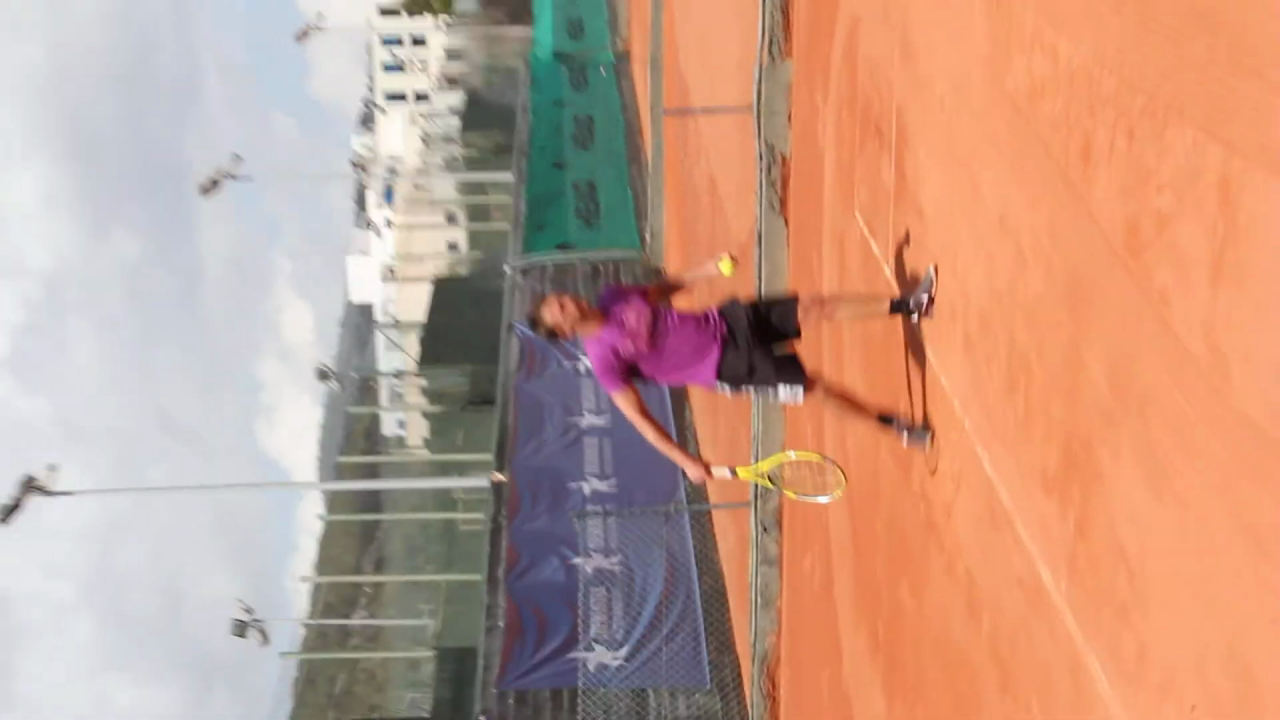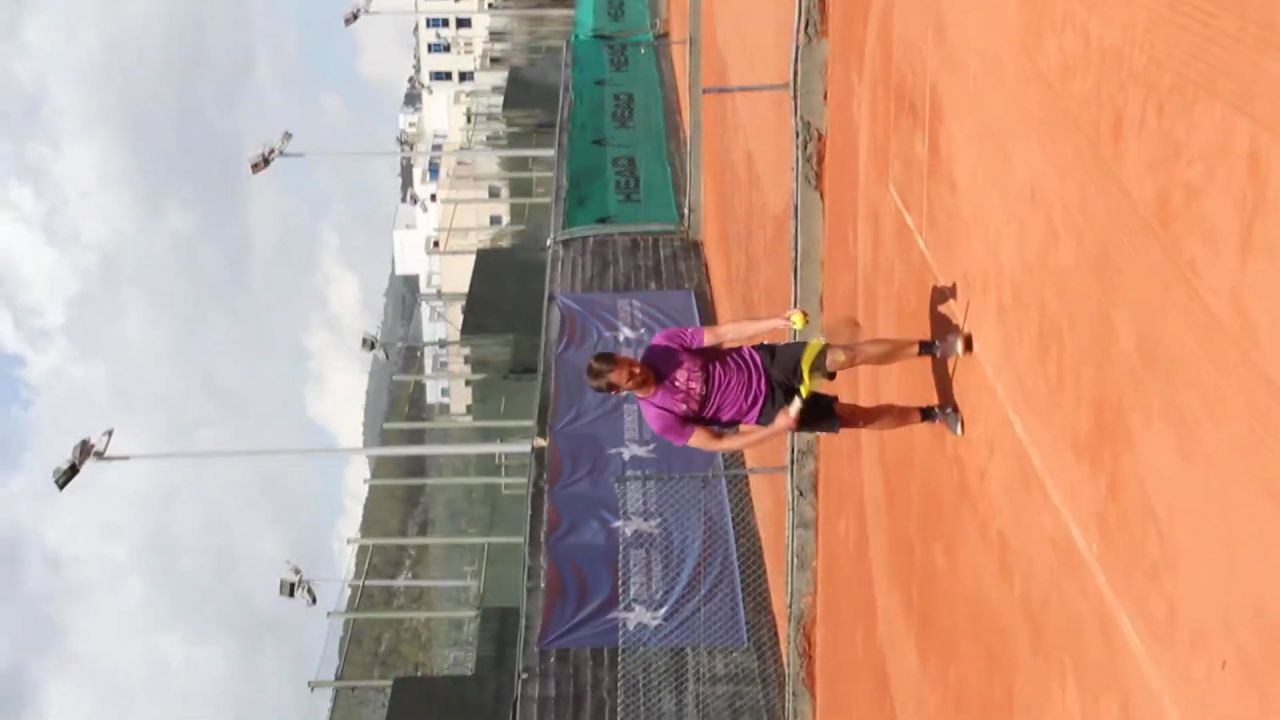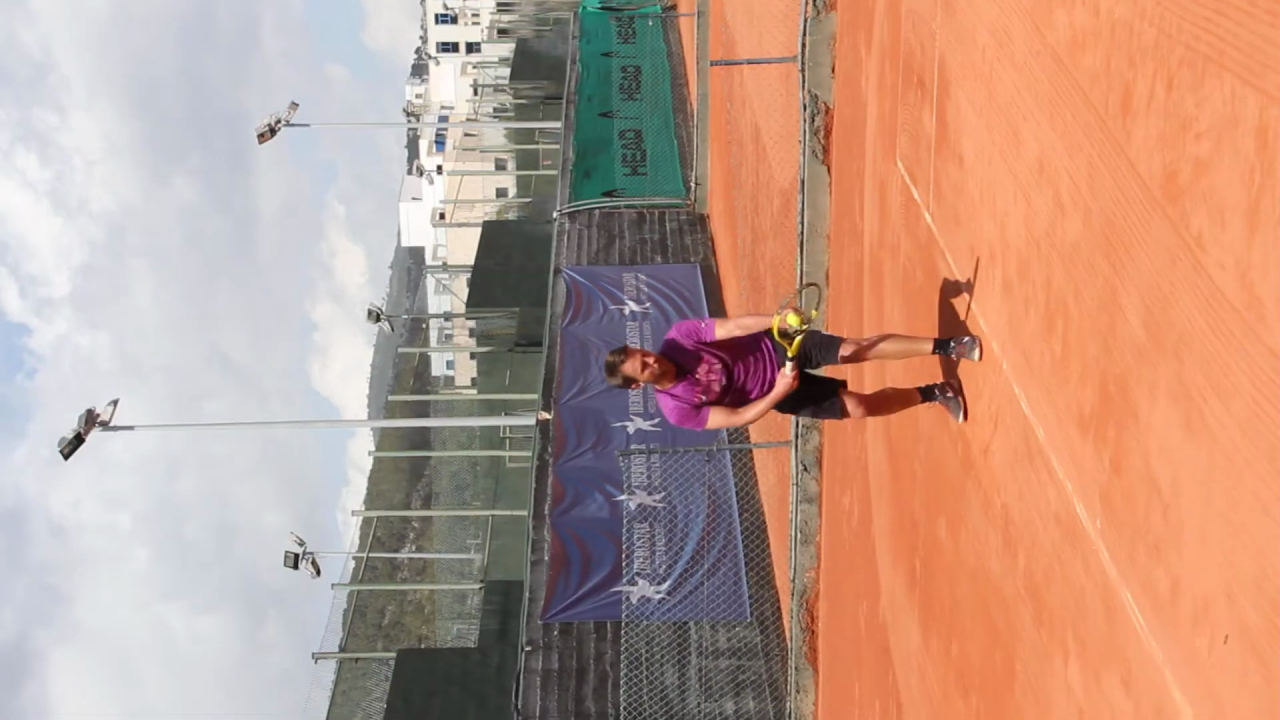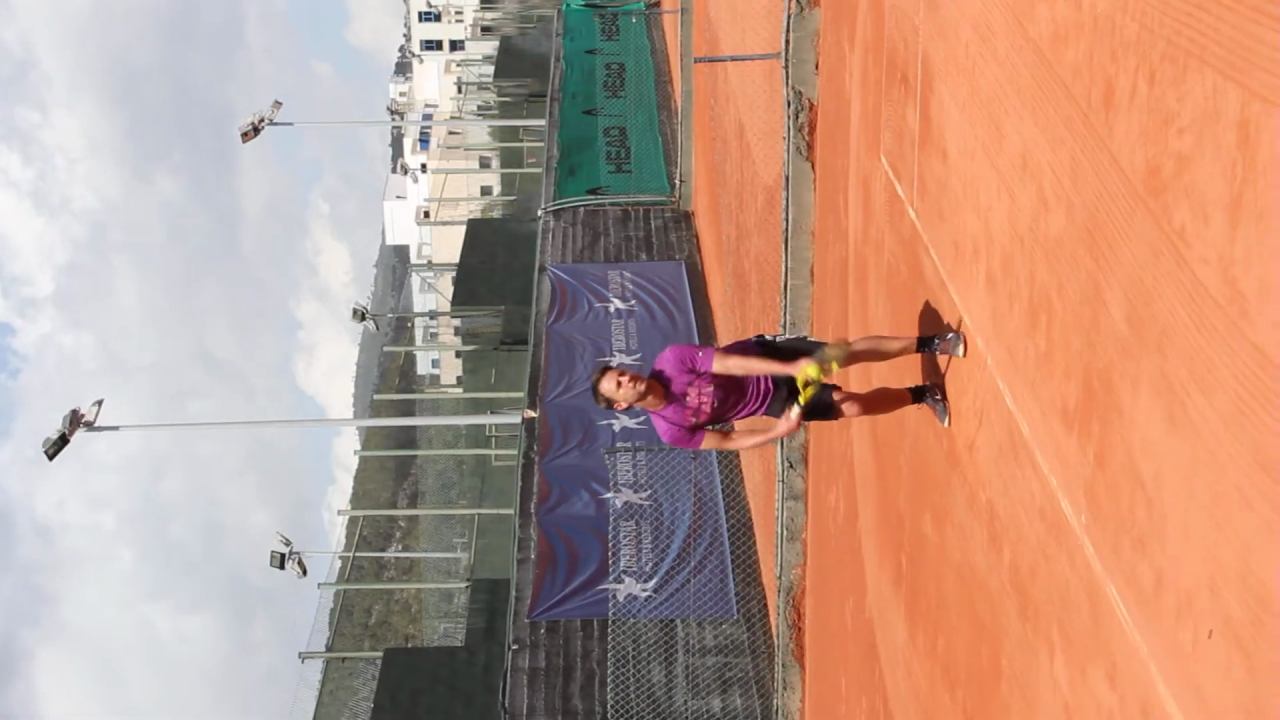
dt=0.4s
person 1, frame 1
left shoulder: (611, 298)
right shoulder: (603, 360)
left elbow: (659, 291)
right elbow: (638, 417)
right wrist: (687, 462)
left hip: (724, 325)
right hip: (726, 367)
left knee: (815, 306)
right knee: (815, 387)
left ankle: (907, 306)
right ankle: (893, 424)
person 1, frame 2
left shoulder: (662, 344)
right shoulder: (659, 418)
left elbow: (724, 332)
right elbow: (718, 443)
left wrist: (775, 322)
right wrist: (773, 430)
left hip: (763, 362)
right hip: (764, 407)
left knee: (843, 357)
right knee: (856, 417)
left ankle: (934, 346)
right ankle: (932, 414)
person 1, frame 3
left shoulder: (678, 337)
right shoulder: (678, 409)
left elbow: (733, 326)
right elbow: (737, 418)
right wrist: (779, 393)
left hip: (776, 347)
right hip: (775, 393)
left knee: (855, 350)
right knee: (858, 407)
left ankle: (946, 345)
right ankle: (933, 393)
person 1, frame 4
left shoulder: (671, 360)
right shoulder: (671, 430)
left elbow: (734, 362)
right elbow: (727, 441)
left wrist: (794, 367)
right wrist: (778, 431)
left hip: (762, 355)
right hip: (768, 400)
left knee: (841, 354)
right knee: (852, 406)
left ankle: (931, 343)
right ankle: (922, 394)
